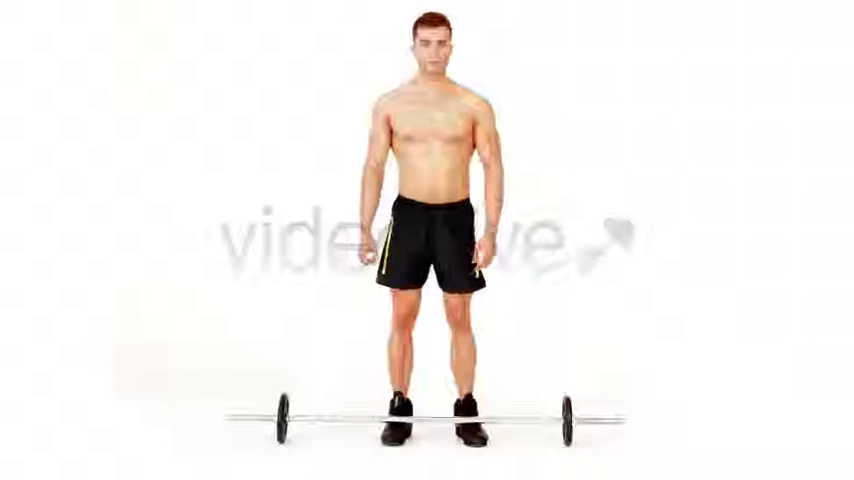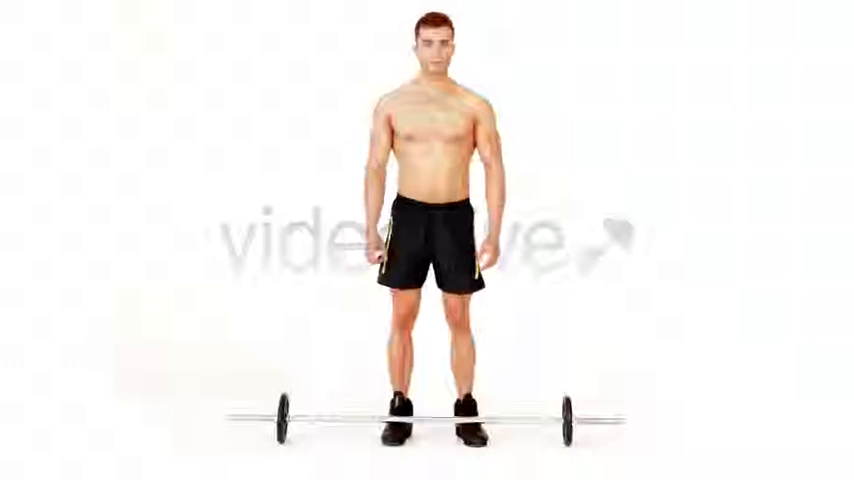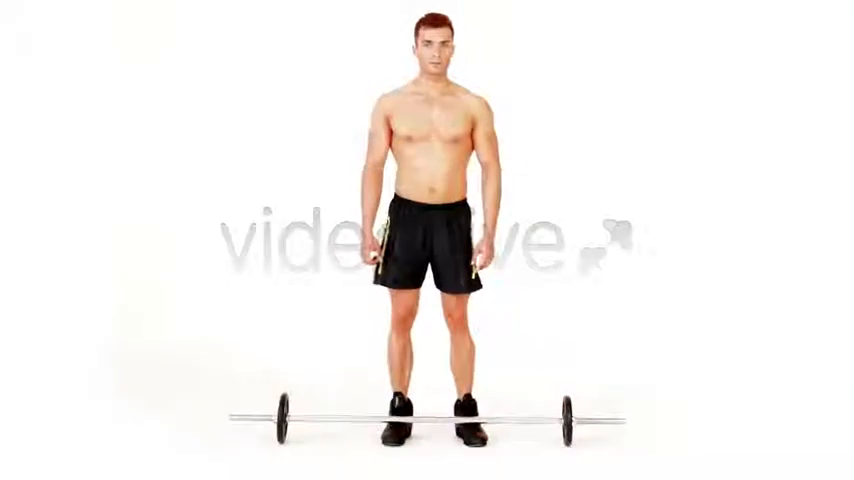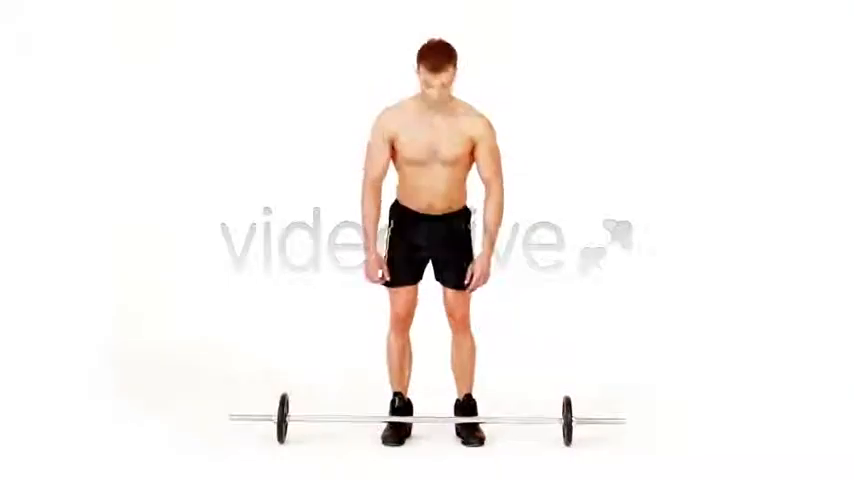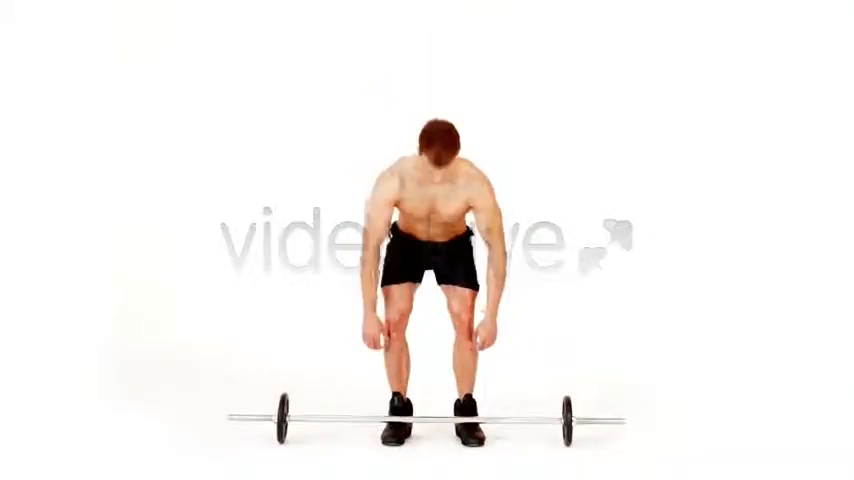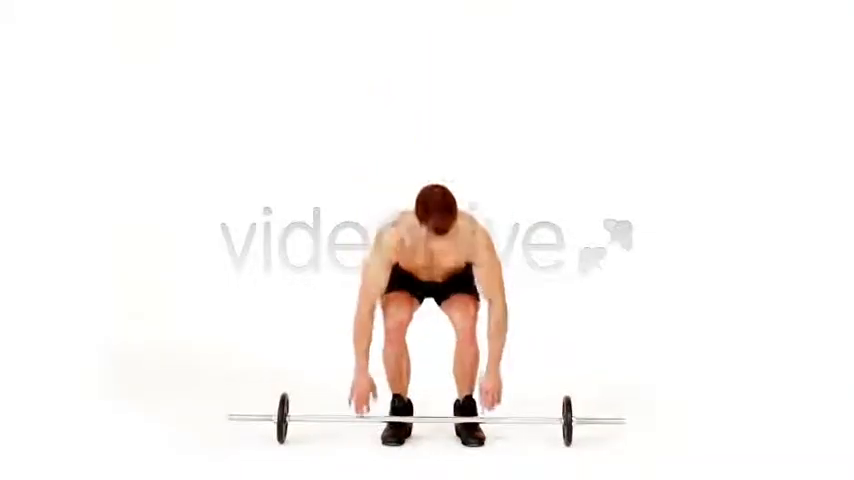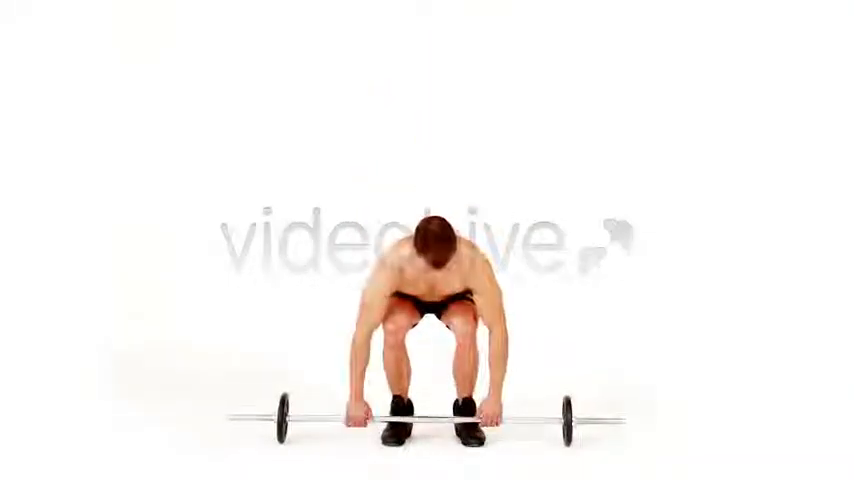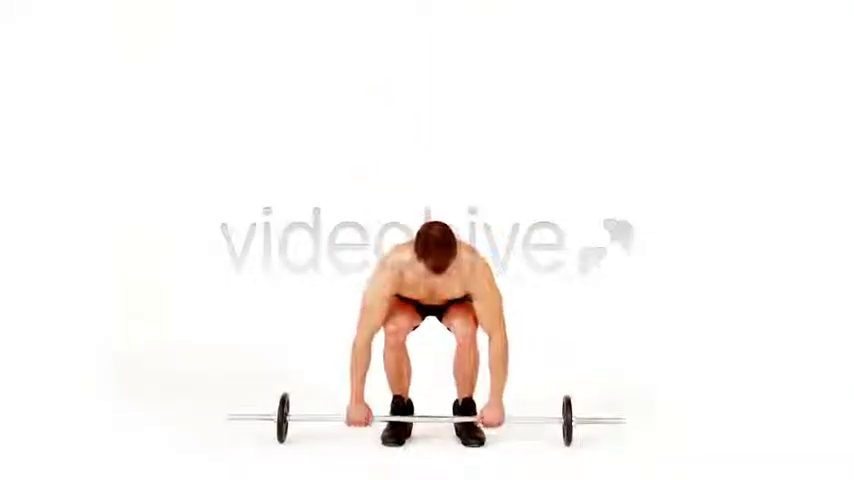
dt=0.3s
person 1, frame 1
left shoulder: (475, 106)
right shoulder: (389, 103)
left elbow: (493, 168)
right elbow: (373, 168)
left wrist: (490, 232)
right wrist: (365, 230)
left hip: (456, 217)
right hip: (408, 216)
left knee: (459, 318)
right knee: (402, 318)
left ankle: (466, 409)
right ankle: (399, 410)
person 1, frame 2
left shoulder: (476, 106)
right shoulder: (390, 104)
left elbow: (493, 169)
right elbow: (375, 168)
left wrist: (493, 234)
right wrist: (372, 230)
left hip: (456, 218)
right hip: (408, 216)
left knee: (458, 319)
right knee: (401, 319)
left ankle: (465, 409)
right ankle: (399, 409)
person 1, frame 3
left shoulder: (474, 106)
right shoulder: (389, 104)
left elbow: (491, 170)
right elbow: (373, 168)
left wrist: (488, 234)
right wrist: (367, 231)
left hip: (454, 220)
right hip: (405, 217)
left knee: (457, 320)
right knee: (401, 319)
left ankle: (465, 410)
right ankle: (400, 409)
person 1, frame 4
left shoulder: (475, 124)
right shoulder: (390, 120)
left elbow: (494, 187)
right elbow: (371, 183)
left wrist: (487, 251)
right wrist: (371, 248)
left hip: (454, 224)
right hip: (407, 221)
left knee: (459, 319)
right knee: (400, 317)
left ankle: (466, 408)
right ankle: (399, 407)
person 1, frame 5
left shoulder: (476, 183)
right shoulder: (392, 180)
left elbow: (497, 250)
right elbow: (370, 247)
left wrist: (491, 317)
right wrist: (370, 315)
left hip: (455, 245)
right hip: (406, 242)
left knee: (464, 321)
right knee: (394, 319)
left ankle: (466, 411)
right ankle: (399, 410)
person 1, frame 6
left shoulder: (474, 236)
right shoulder: (392, 237)
left elbow: (497, 302)
right elbow: (366, 304)
left wrist: (493, 370)
right wrist: (361, 372)
left hip: (455, 277)
right hip: (406, 275)
left knee: (466, 327)
right knee: (394, 325)
left ankle: (465, 409)
right ankle: (400, 408)
person 1, frame 7
left shoulder: (474, 263)
right shoulder: (391, 264)
left elbow: (498, 329)
right elbow: (362, 332)
left wrist: (494, 397)
right wrist: (356, 398)
left hip: (455, 296)
right hip: (407, 297)
left knee: (466, 330)
right knee: (393, 329)
left ankle: (465, 409)
right ankle: (400, 408)
person 1, frame 8
left shoulder: (475, 268)
right shoulder: (392, 268)
left elbow: (497, 335)
right elbow: (363, 336)
left wrist: (496, 402)
right wrist: (356, 401)
left hip: (456, 300)
right hip: (407, 299)
left knee: (466, 332)
right knee: (394, 330)
left ankle: (465, 409)
right ankle: (400, 408)
